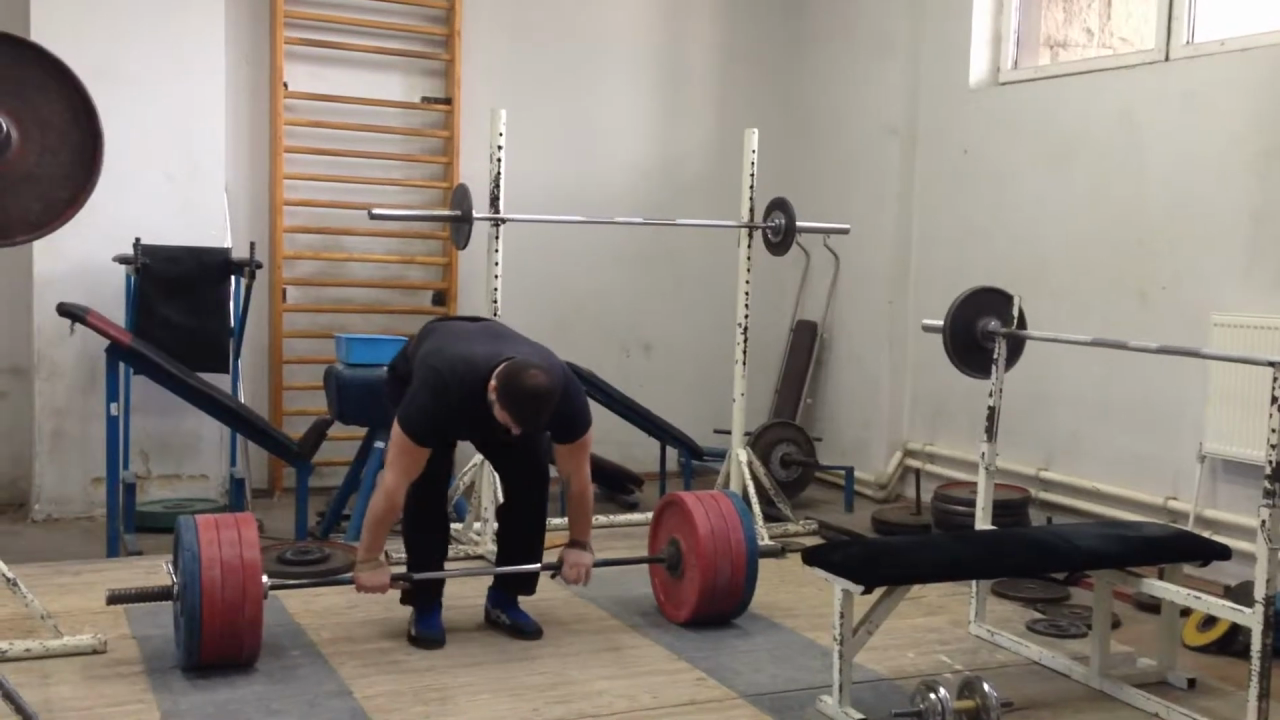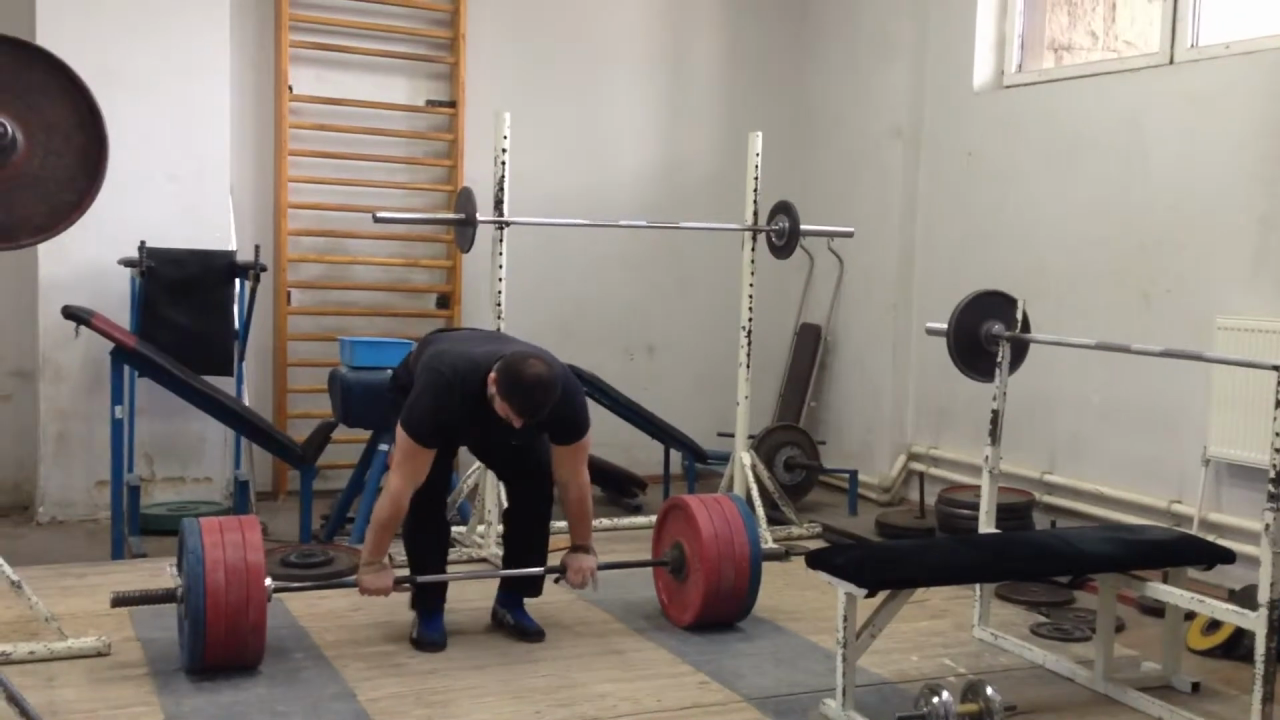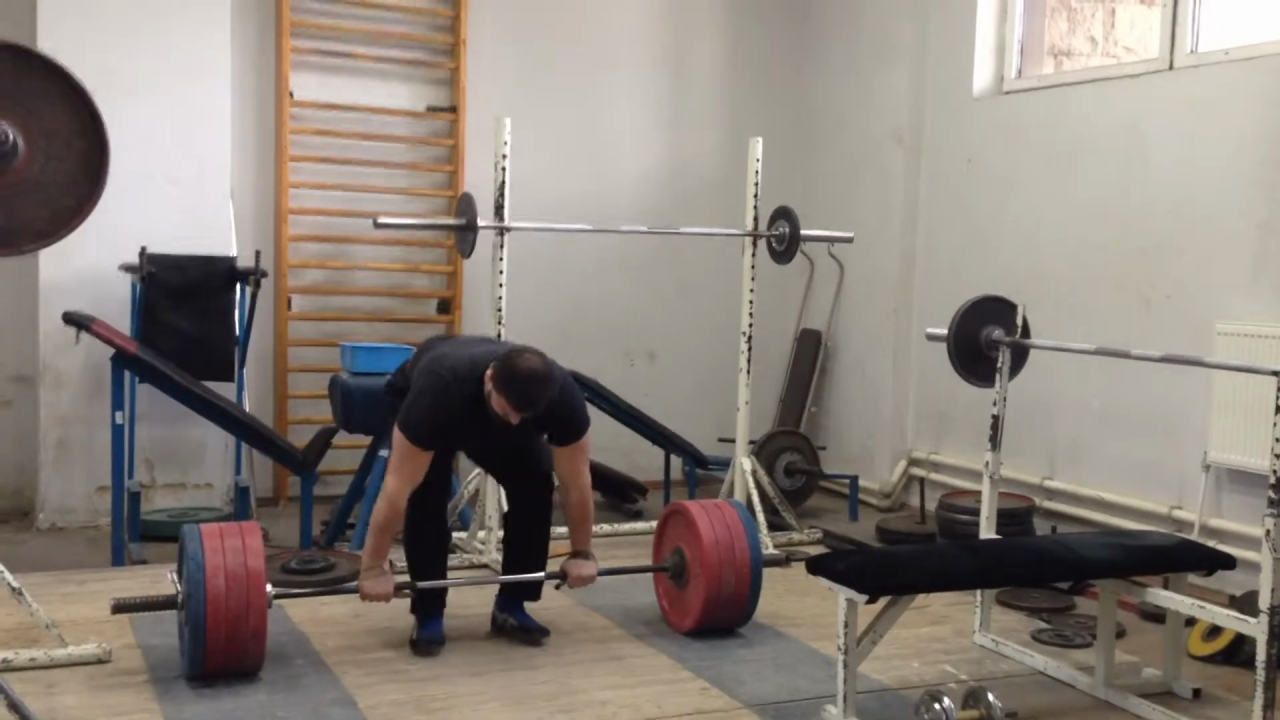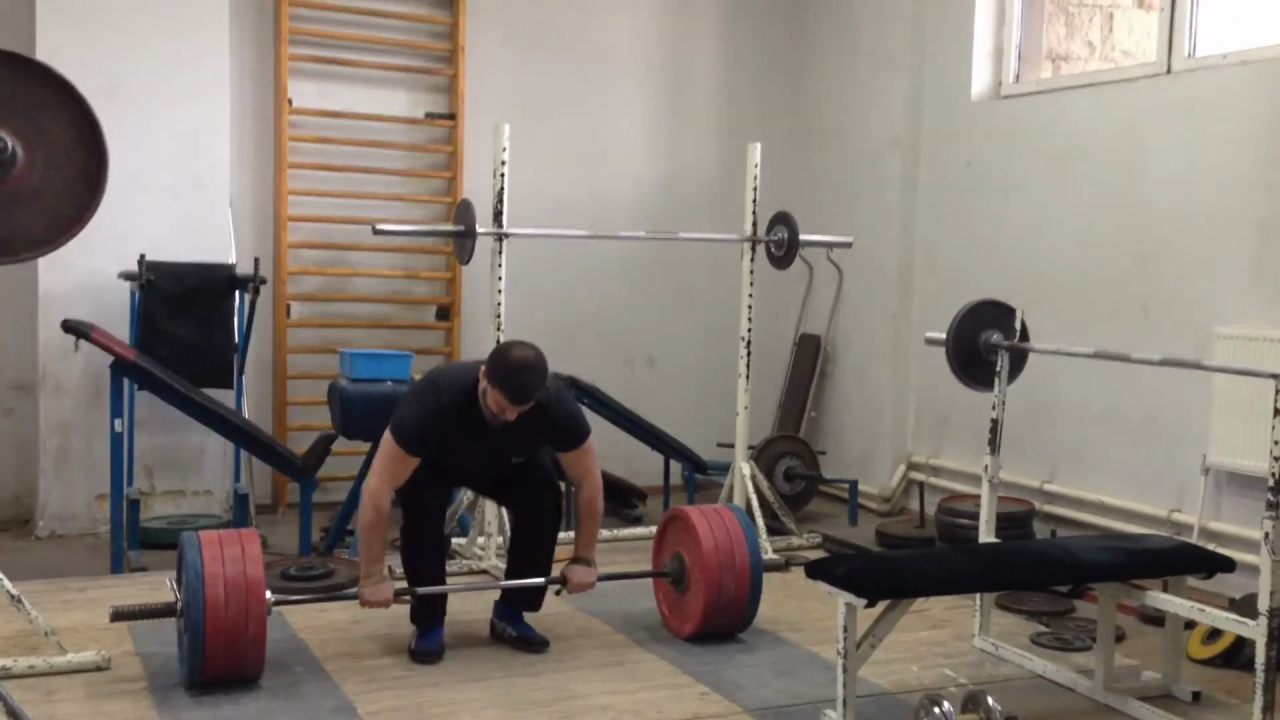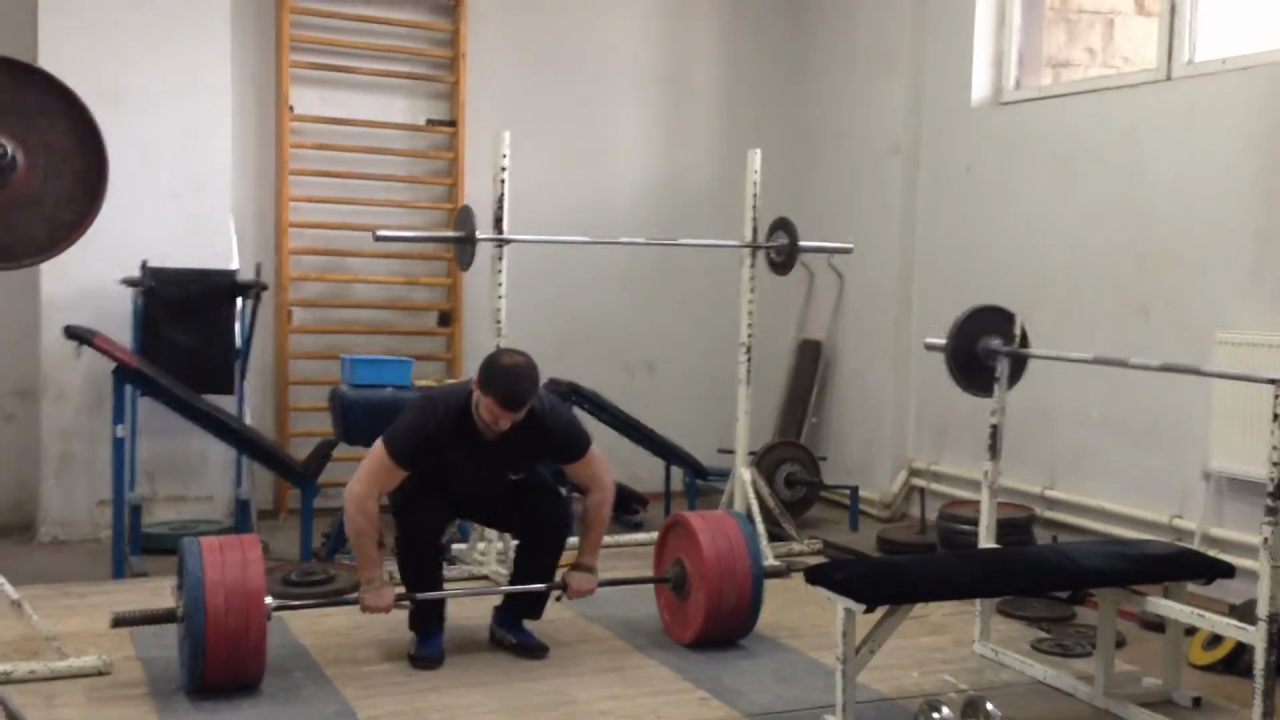
dt=0.2s
person 1, frame 1
left shoulder: (564, 392)
right shoulder: (437, 387)
left elbow: (576, 475)
right elbow: (396, 480)
left wrist: (580, 544)
right wrist: (370, 560)
right hip: (415, 376)
left knee: (531, 480)
right knee: (429, 484)
left ankle: (503, 600)
right ankle: (425, 606)
person 1, frame 2
left shoulder: (564, 393)
right shoulder: (440, 386)
left elbow: (572, 479)
right elbow: (402, 484)
left wrist: (582, 548)
right wrist: (373, 563)
left hip: (489, 405)
right hip: (417, 388)
left knee: (535, 483)
right knee: (427, 491)
left ankle: (511, 602)
right ankle: (428, 610)
person 1, frame 3
left shoulder: (561, 395)
right shoulder: (439, 387)
left elbow: (575, 479)
right elbow: (398, 486)
left wrist: (582, 553)
right wrist: (374, 568)
right hip: (432, 416)
left knee: (535, 488)
right knee: (428, 497)
left ankle: (510, 605)
right ankle: (428, 612)
person 1, frame 4
left shoulder: (556, 405)
right shoulder: (437, 397)
left elbow: (589, 481)
right elbow: (378, 487)
left wrist: (584, 559)
right wrist: (373, 576)
right hip: (433, 461)
left knee: (544, 504)
right knee: (423, 511)
left ankle: (510, 613)
right ankle: (428, 623)
person 1, frame 5
left shoulder: (552, 419)
right shoulder: (433, 414)
left elbow: (601, 486)
right elbow: (359, 493)
left wrist: (586, 565)
right wrist: (372, 581)
left hip: (505, 490)
right hip: (433, 486)
left knee: (554, 515)
right knee: (417, 520)
left ankle: (510, 620)
right ankle: (427, 629)
